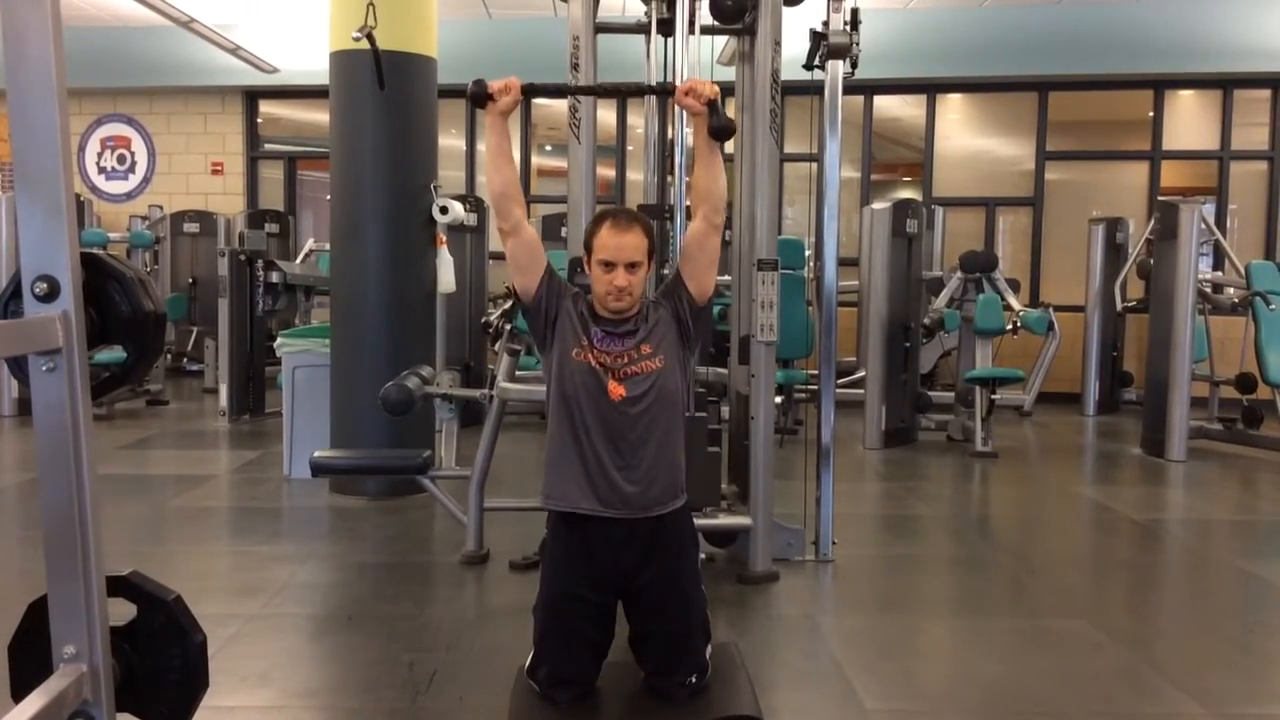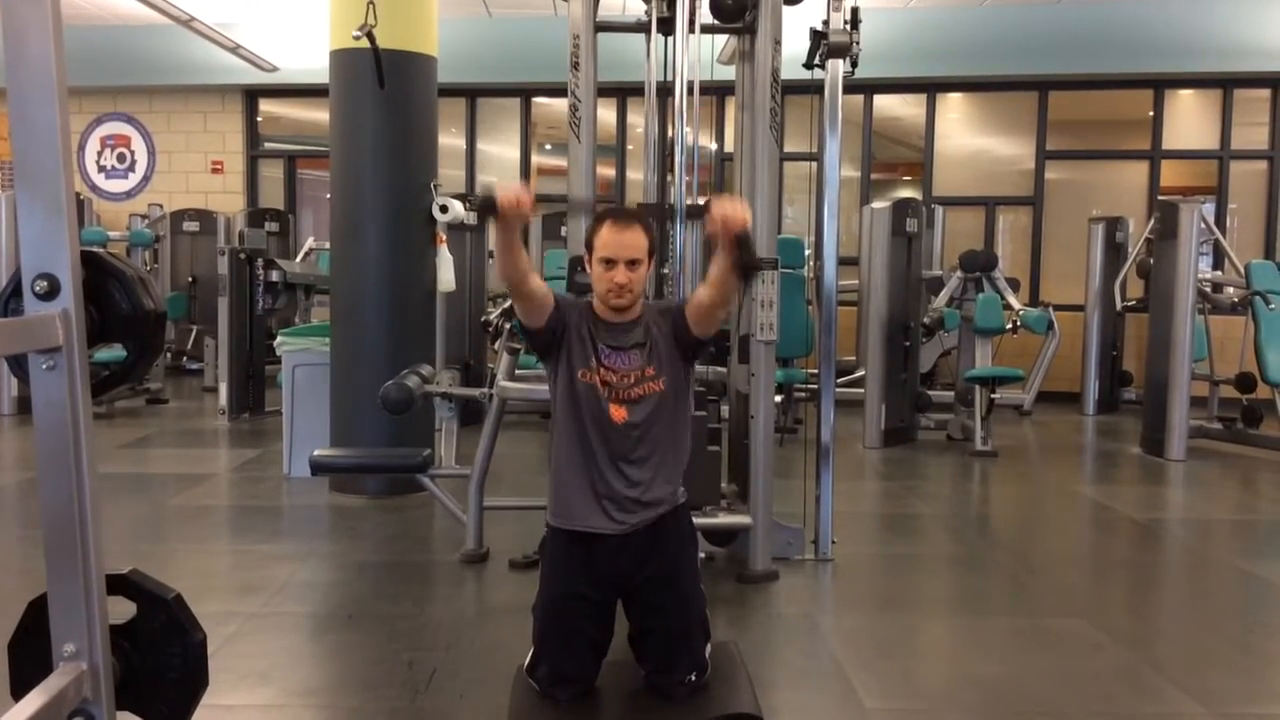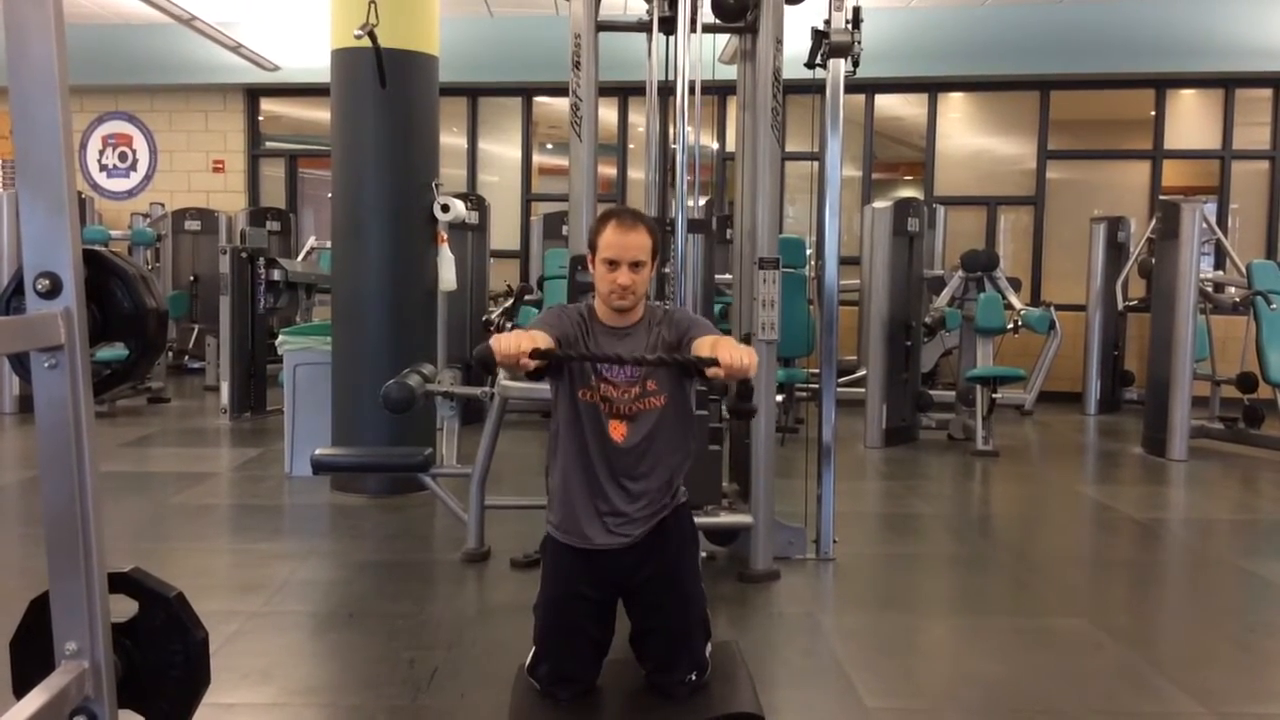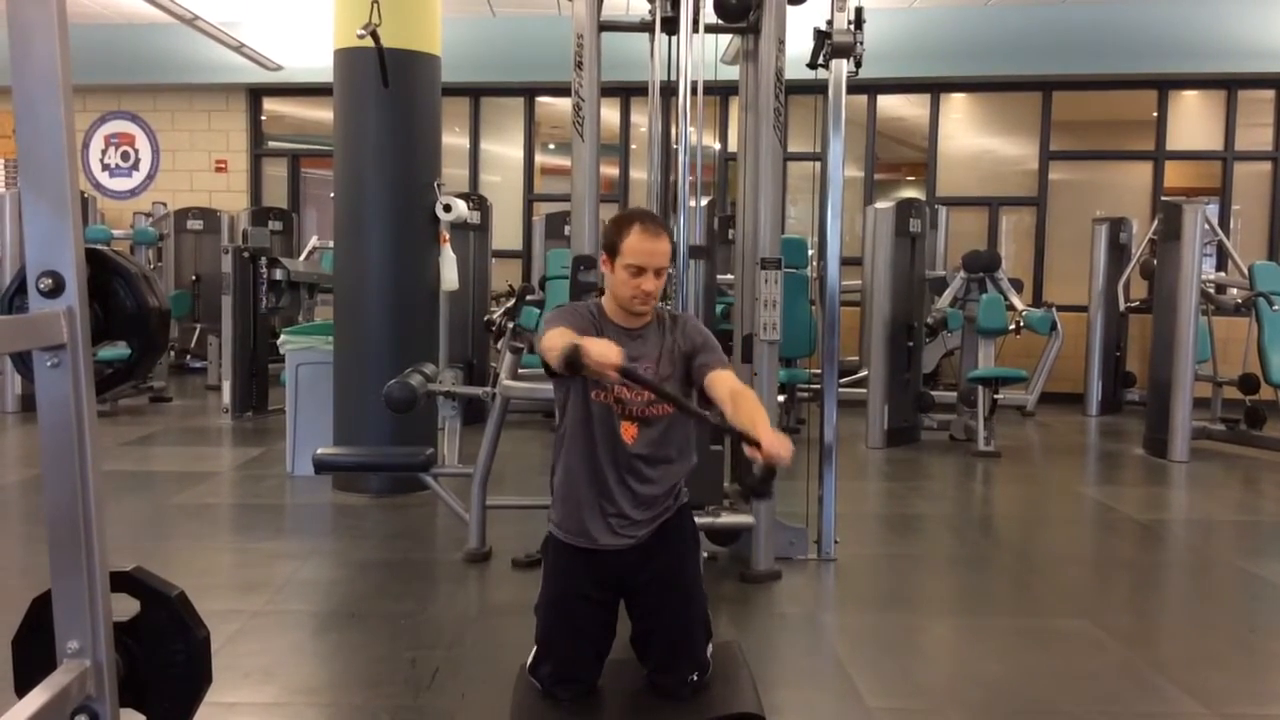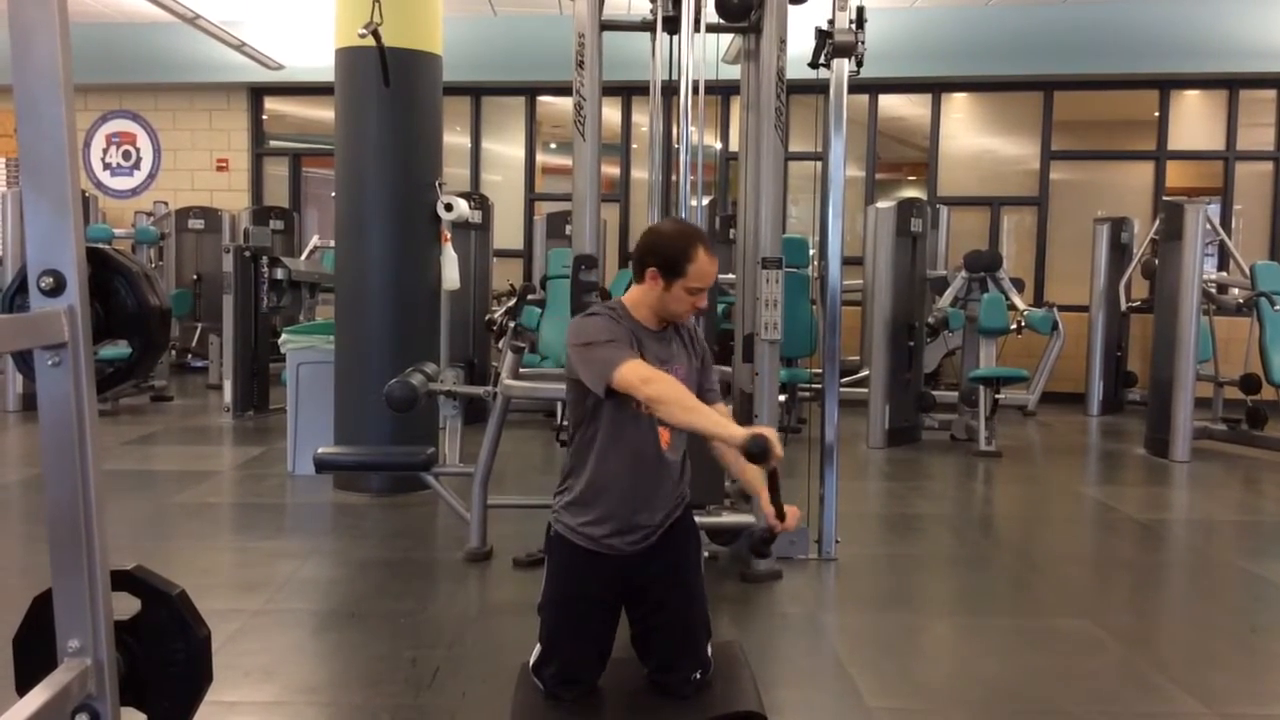
dt=0.4s
person 1, frame 1
left shoulder: (675, 318)
right shoulder: (558, 316)
left elbow: (709, 219)
right elbow: (511, 220)
left wrist: (702, 123)
right wrist: (496, 120)
left hip: (661, 526)
right hip: (577, 528)
left knee: (680, 681)
right knee: (560, 684)
left ankle: (652, 644)
right ankle: (585, 648)
person 1, frame 2
left shoulder: (675, 329)
right shoulder: (564, 327)
left elbow: (717, 296)
right elbow: (521, 285)
left wrist: (728, 240)
right wrist: (508, 224)
left hip: (661, 528)
right hip: (577, 533)
left knee: (680, 679)
right knee: (558, 682)
left ankle: (650, 644)
right ankle: (592, 640)
person 1, frame 3
left shoulder: (677, 328)
right shoulder: (566, 326)
left elbow: (711, 346)
right elbow: (534, 342)
left wrist: (733, 353)
right wrist: (513, 345)
left hip: (660, 528)
right hip: (577, 534)
left knee: (681, 679)
right knee: (559, 681)
left ankle: (649, 639)
right ankle: (588, 633)
person 1, frame 4
left shoulder: (687, 334)
right shoulder: (576, 319)
left elbow: (730, 388)
right elbow: (557, 344)
left wrist: (764, 433)
right wrist: (584, 350)
left hip: (663, 529)
right hip: (581, 533)
left knee: (682, 679)
right knee: (561, 682)
left ankle: (648, 636)
person 1, frame 5
left shoulder: (691, 340)
right shoulder: (595, 330)
left elbow: (720, 428)
right elbow: (651, 388)
left wrist: (767, 498)
right wrist: (741, 432)
left hip: (667, 530)
right hip: (587, 536)
left knee: (684, 679)
right knee: (564, 683)
left ankle: (650, 634)
